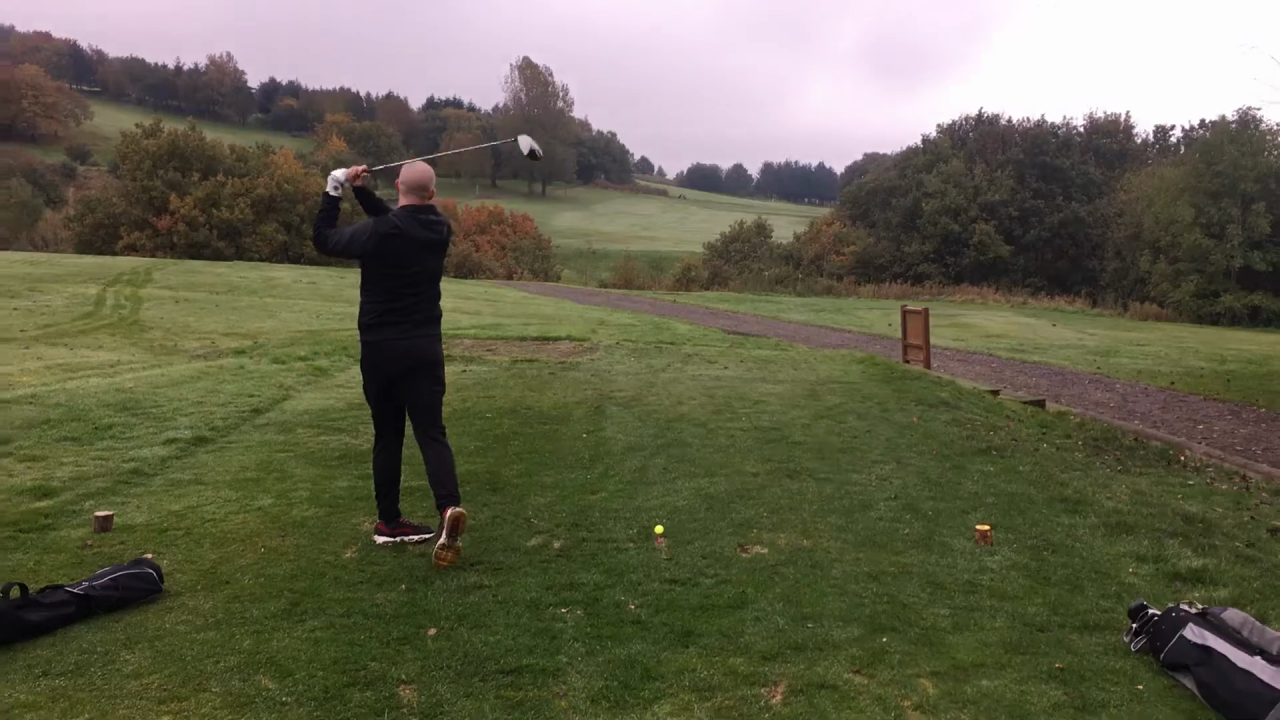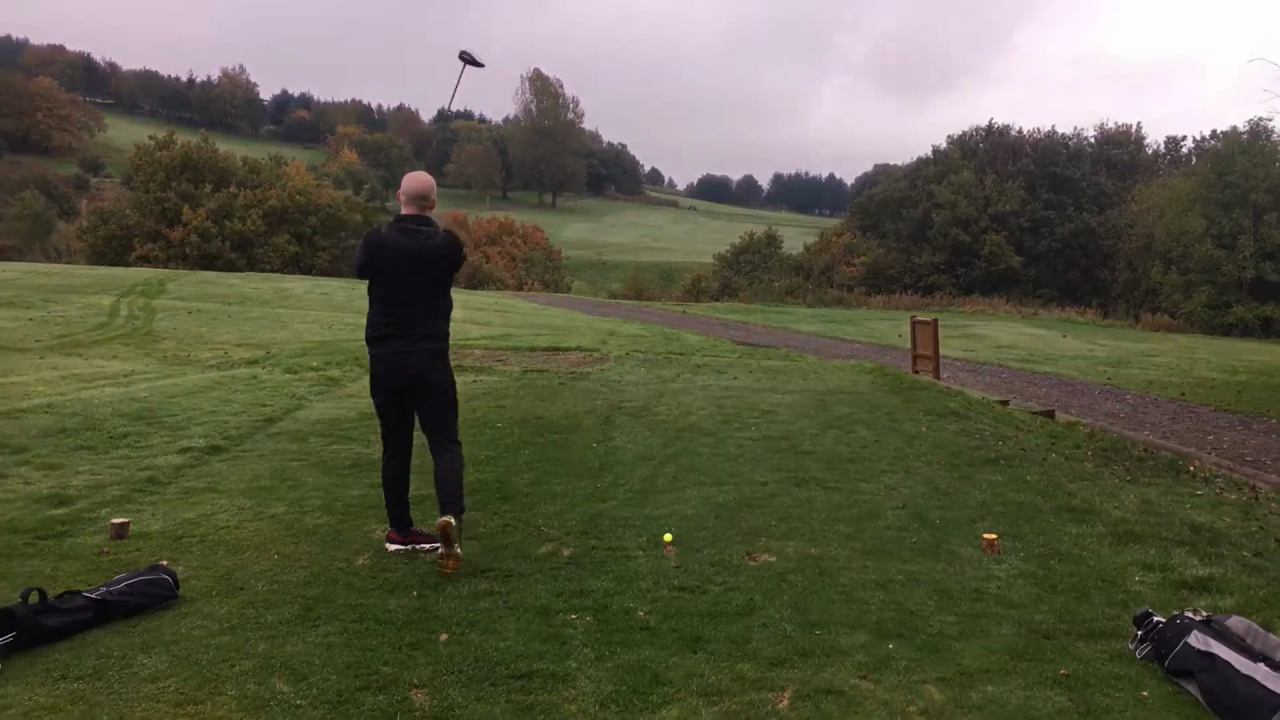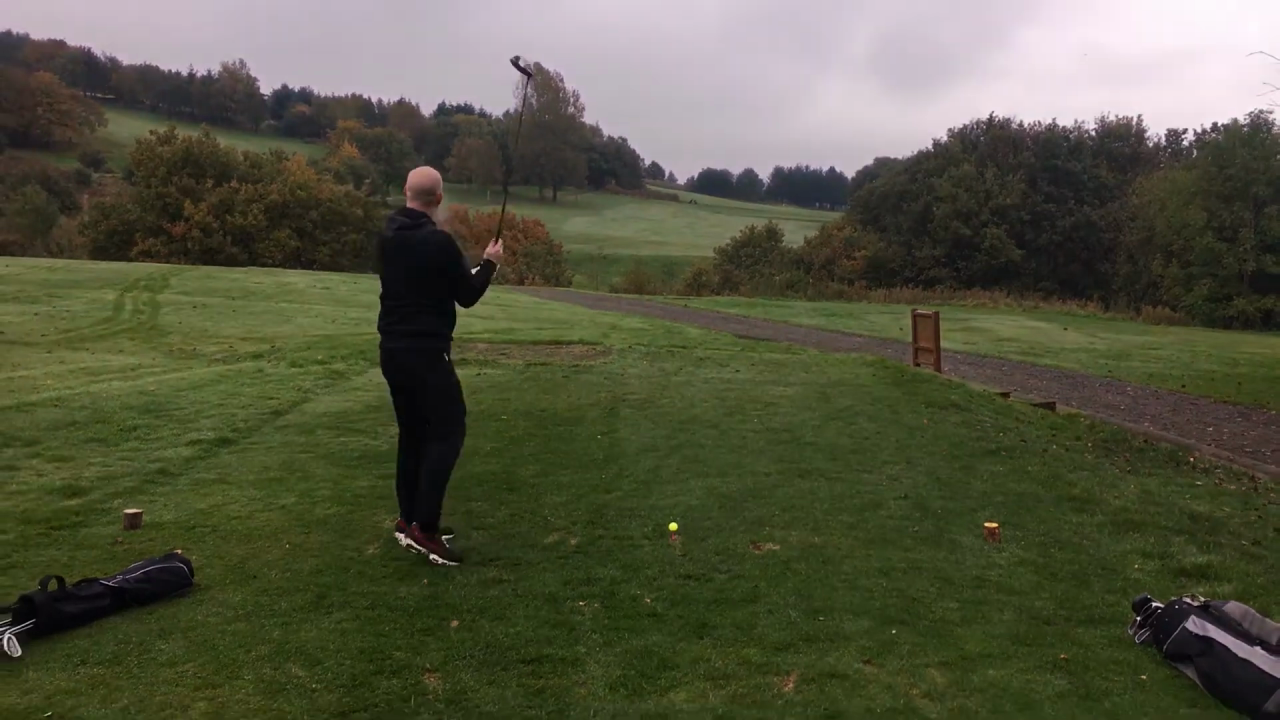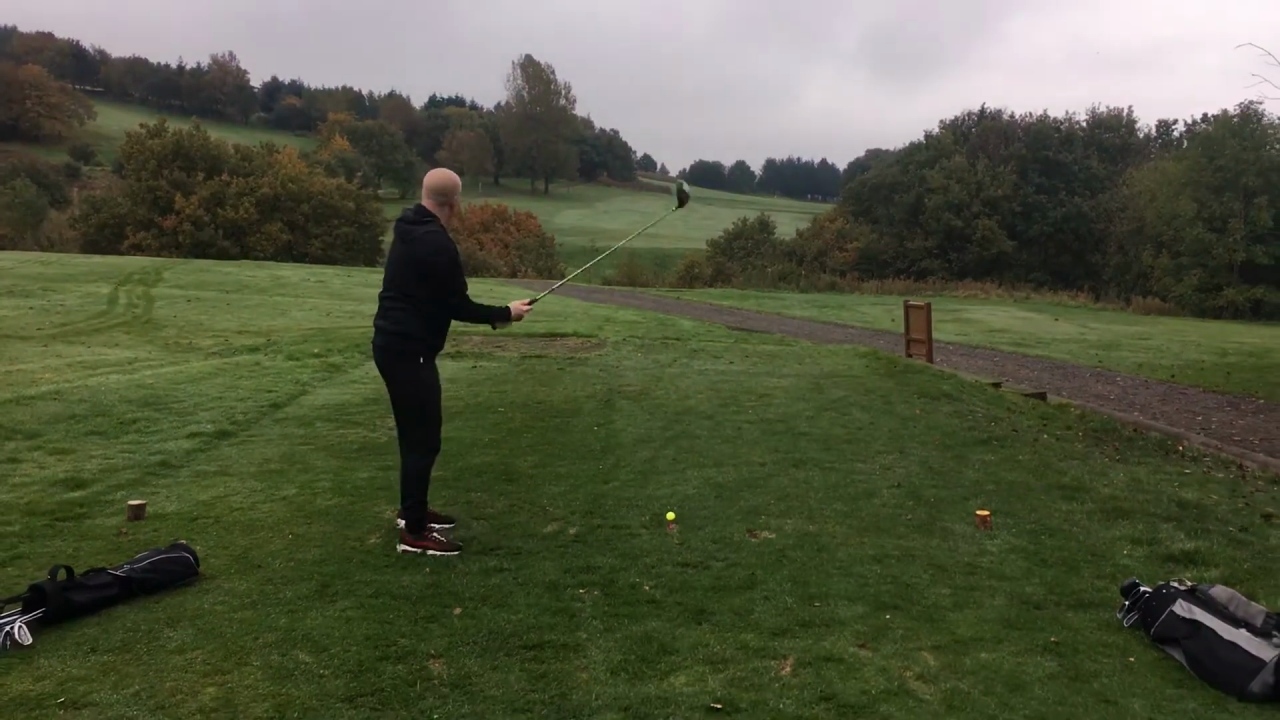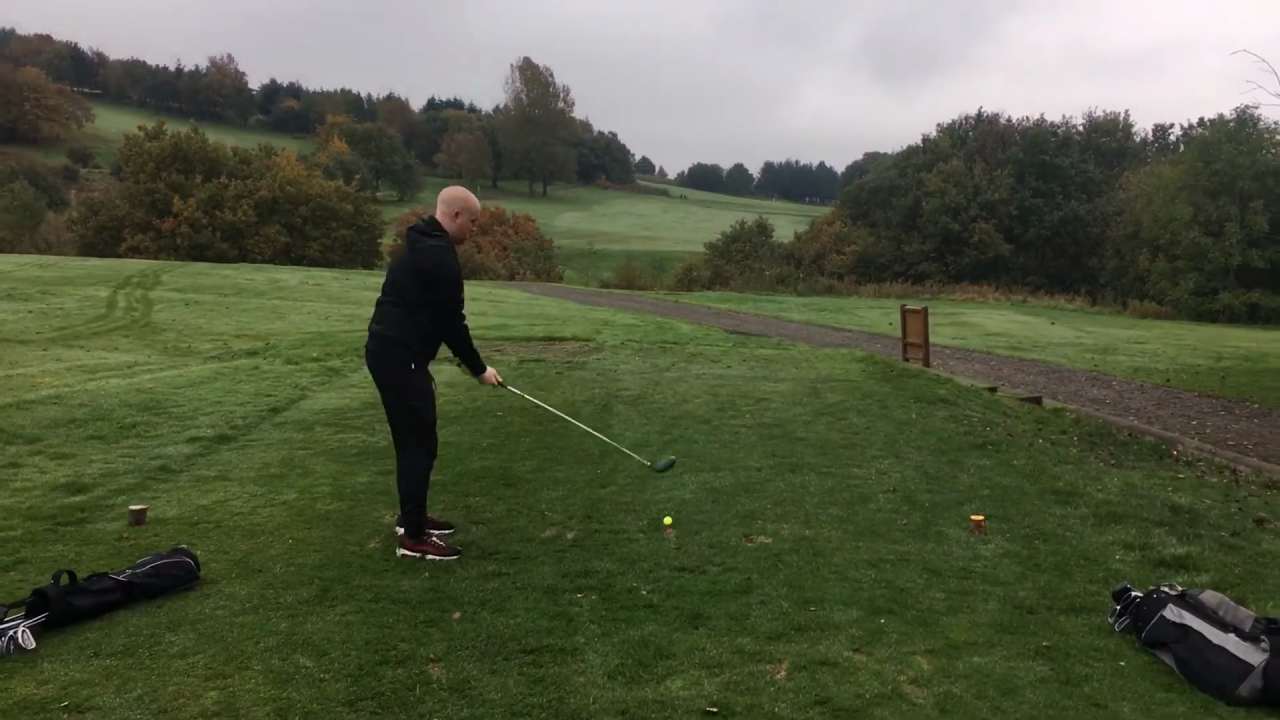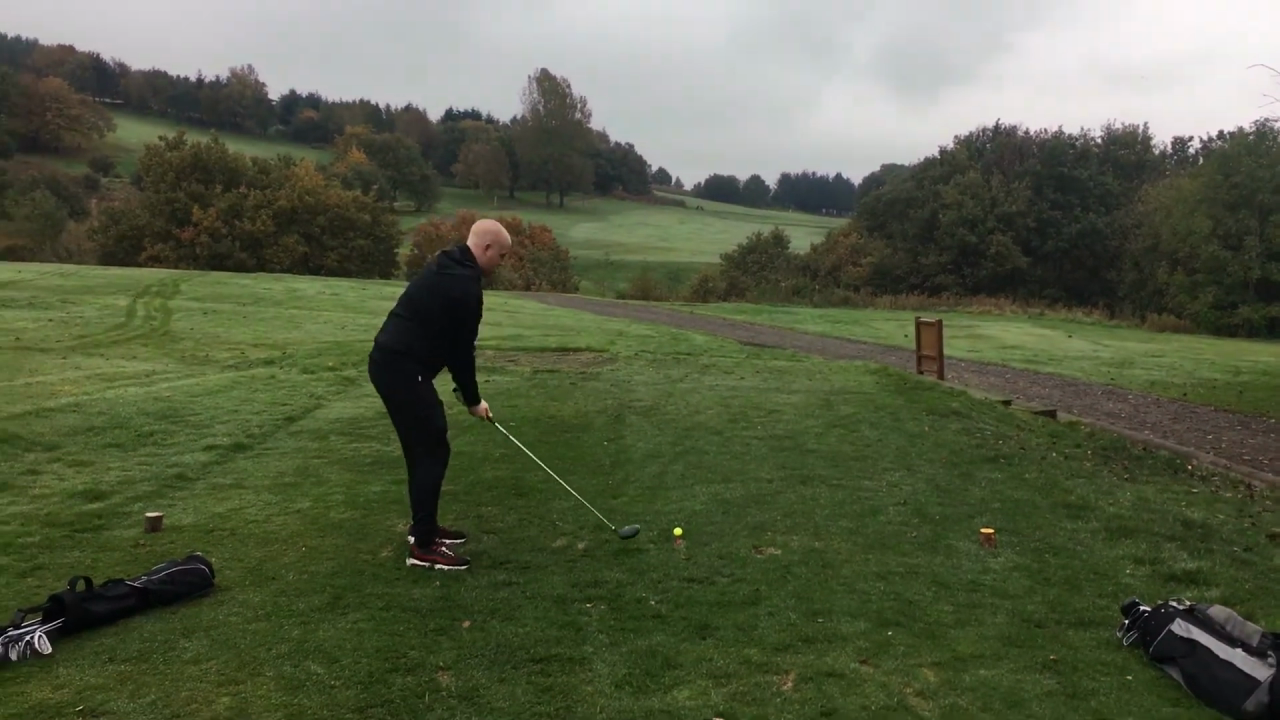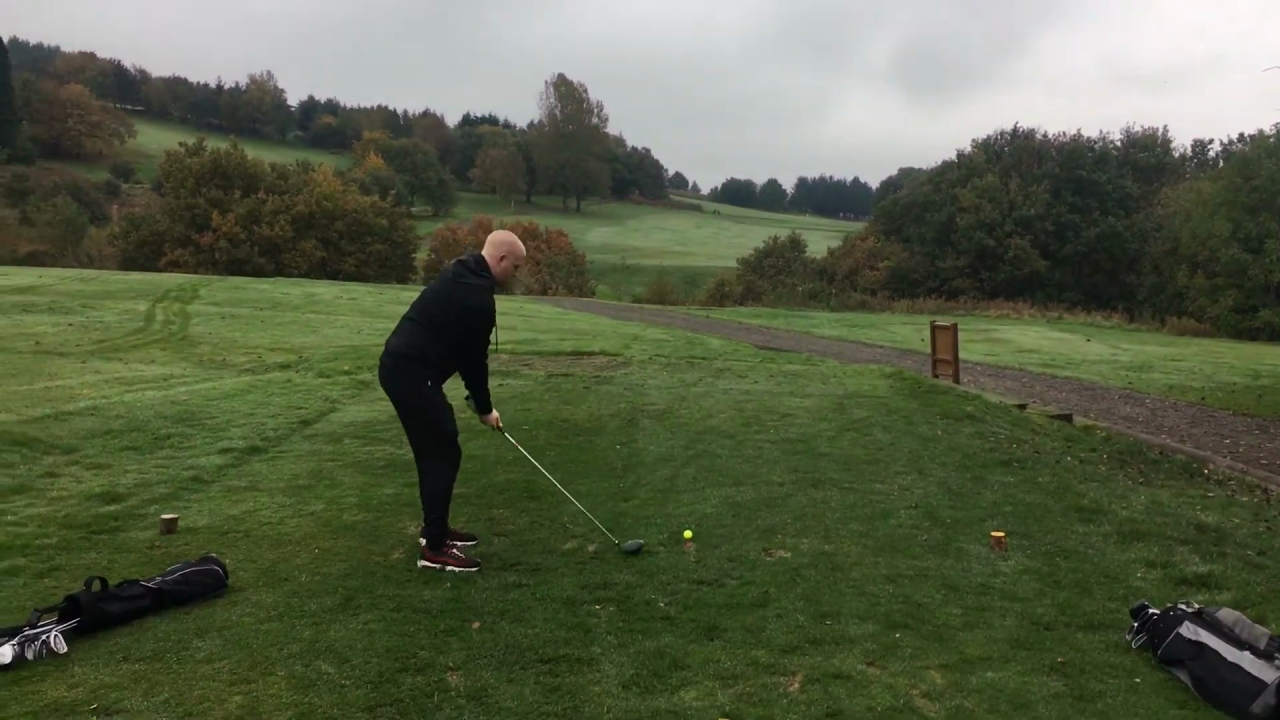
dt=0.3s
person 1, frame 1
left shoulder: (378, 232)
right shoulder: (441, 229)
left elbow: (324, 241)
left wrist: (335, 188)
right wrist: (362, 192)
left hip: (381, 347)
right hip: (425, 346)
left knee: (387, 435)
right knee: (431, 432)
left ankle: (389, 521)
right ankle: (449, 506)
person 1, frame 2
left shoulder: (378, 242)
right shoulder: (446, 243)
right wrist: (427, 227)
left hip: (385, 359)
right hip: (429, 358)
left knee: (395, 446)
right knee: (445, 441)
left ankle: (400, 529)
right ankle: (450, 515)
person 1, frame 3
left shoulder: (388, 237)
right shoulder: (437, 241)
right elbow: (467, 294)
left wrist: (477, 270)
right wrist: (489, 263)
left hip: (393, 349)
right hip: (426, 353)
left knee: (412, 436)
right knee: (446, 434)
left ankle: (409, 519)
right ankle: (424, 528)
person 1, frame 4
left shoulder: (409, 232)
right shoulder: (436, 243)
right elbow: (457, 306)
left wrist: (494, 315)
right wrist: (505, 312)
left hip: (394, 343)
right hip: (410, 350)
left knee: (416, 432)
right knee: (422, 438)
left ankle: (412, 509)
right ankle: (413, 532)
person 1, frame 5
left shoulder: (421, 245)
right shoulder: (440, 257)
right elbow: (452, 322)
left wrist: (471, 363)
right wrist: (479, 369)
left hip: (390, 350)
right hip: (400, 357)
left knee: (413, 439)
right knee: (420, 443)
left ankle: (412, 517)
right ankle: (414, 535)
person 1, frame 6
left shoulder: (447, 269)
right shoulder: (465, 287)
right elbow: (461, 349)
left wrist: (466, 391)
right wrist: (473, 398)
left hip: (392, 360)
right hip: (404, 368)
left knee: (425, 447)
right knee: (432, 451)
left ankle: (423, 526)
right ankle: (424, 545)
person 1, frame 7
left shoulder: (461, 276)
right shoulder: (477, 297)
right elbow: (474, 358)
left wrist: (478, 400)
right wrist: (485, 408)
left hip: (402, 364)
right hip: (412, 373)
left knee: (434, 451)
right knee: (443, 454)
left ankle: (435, 527)
right ankle: (435, 547)
